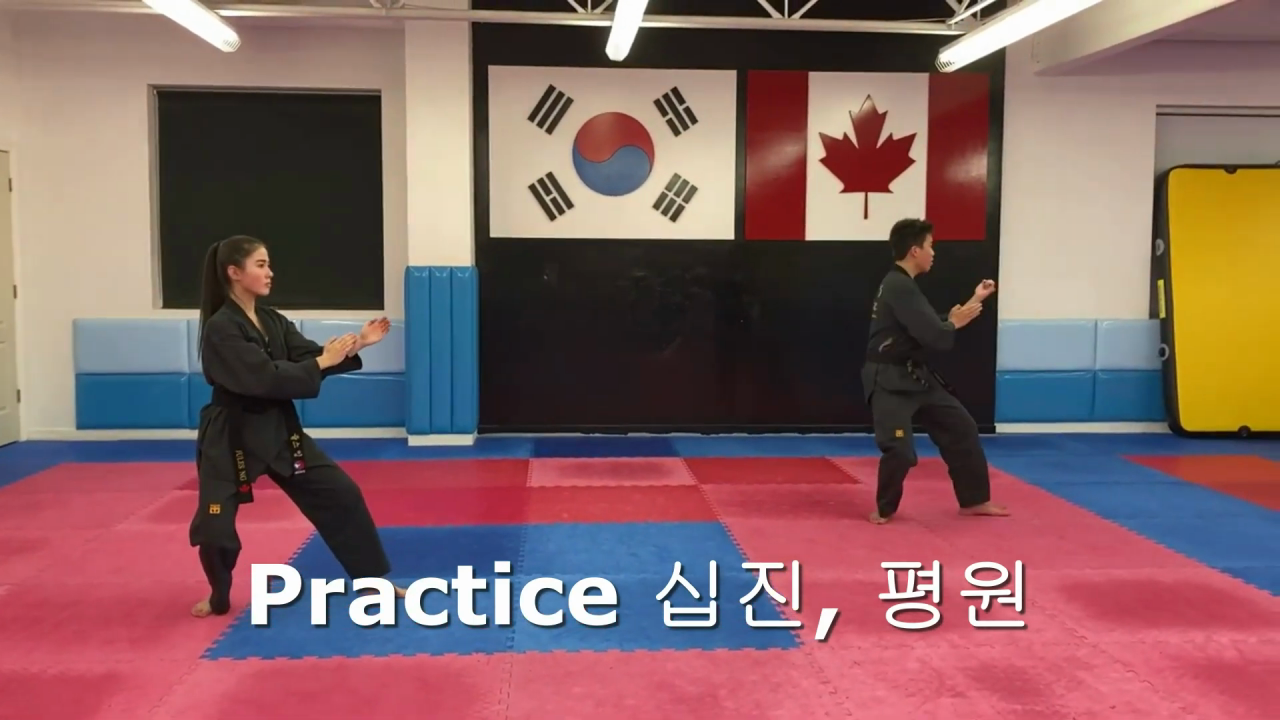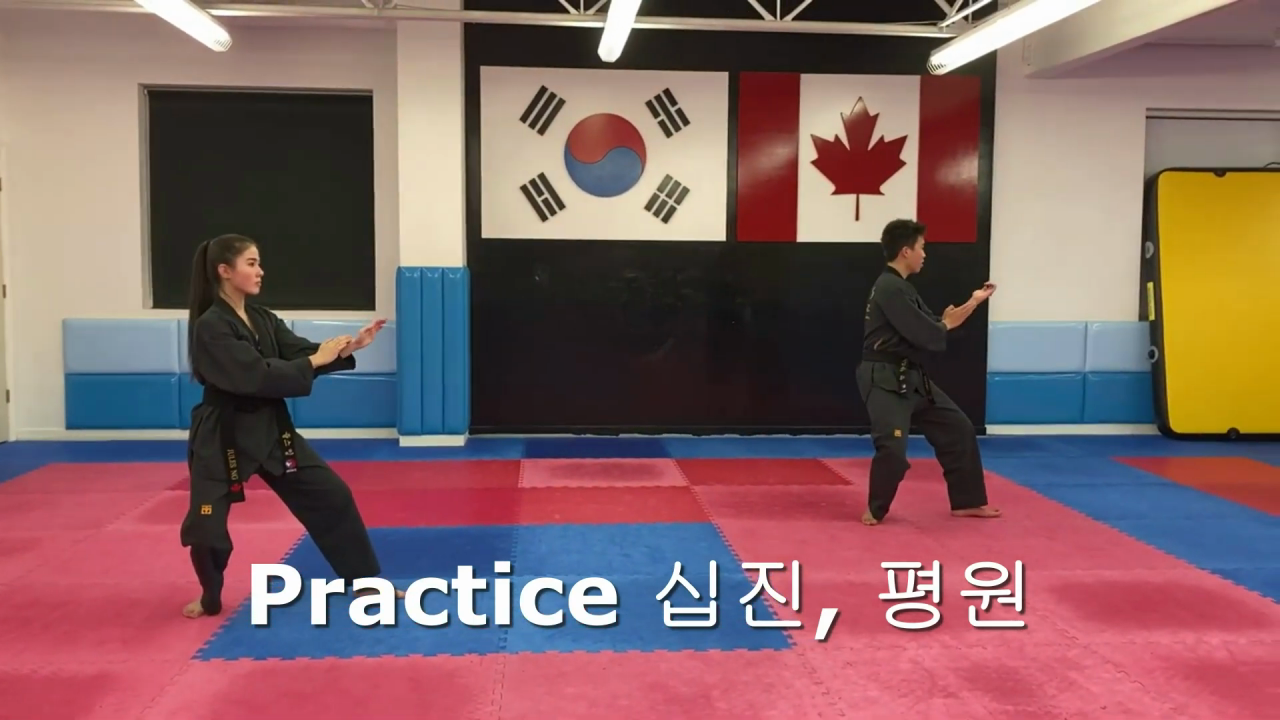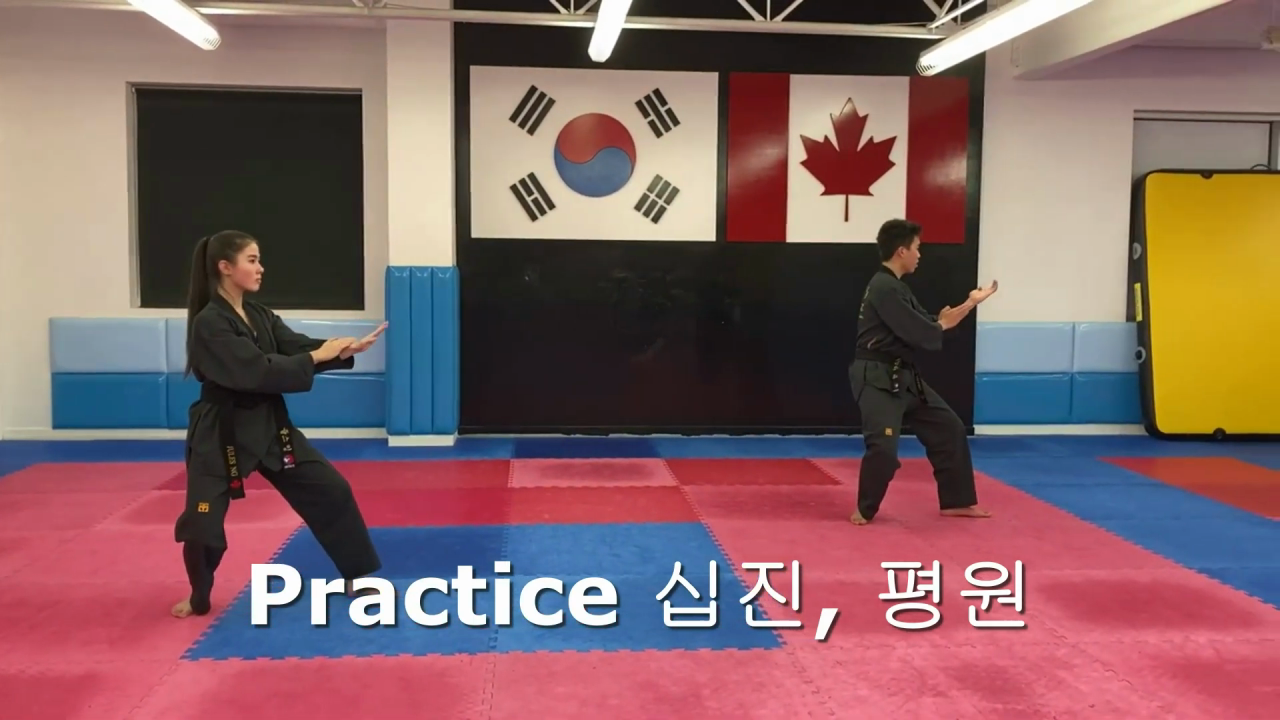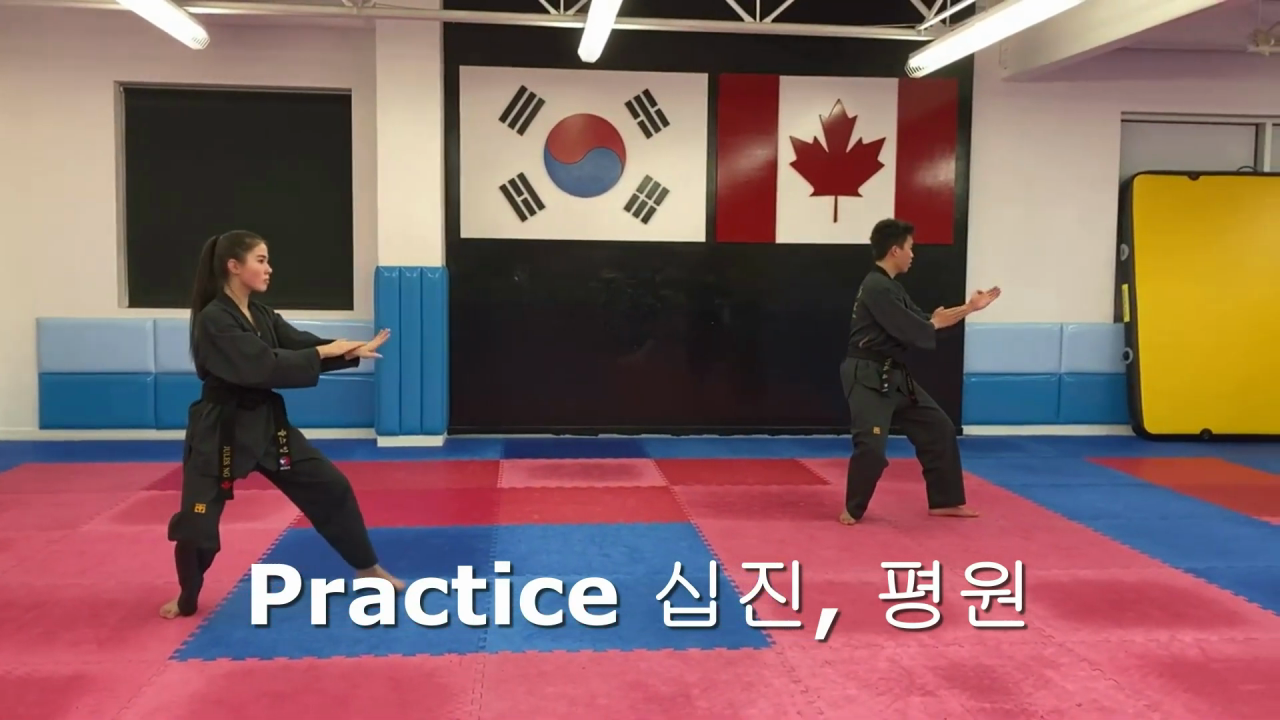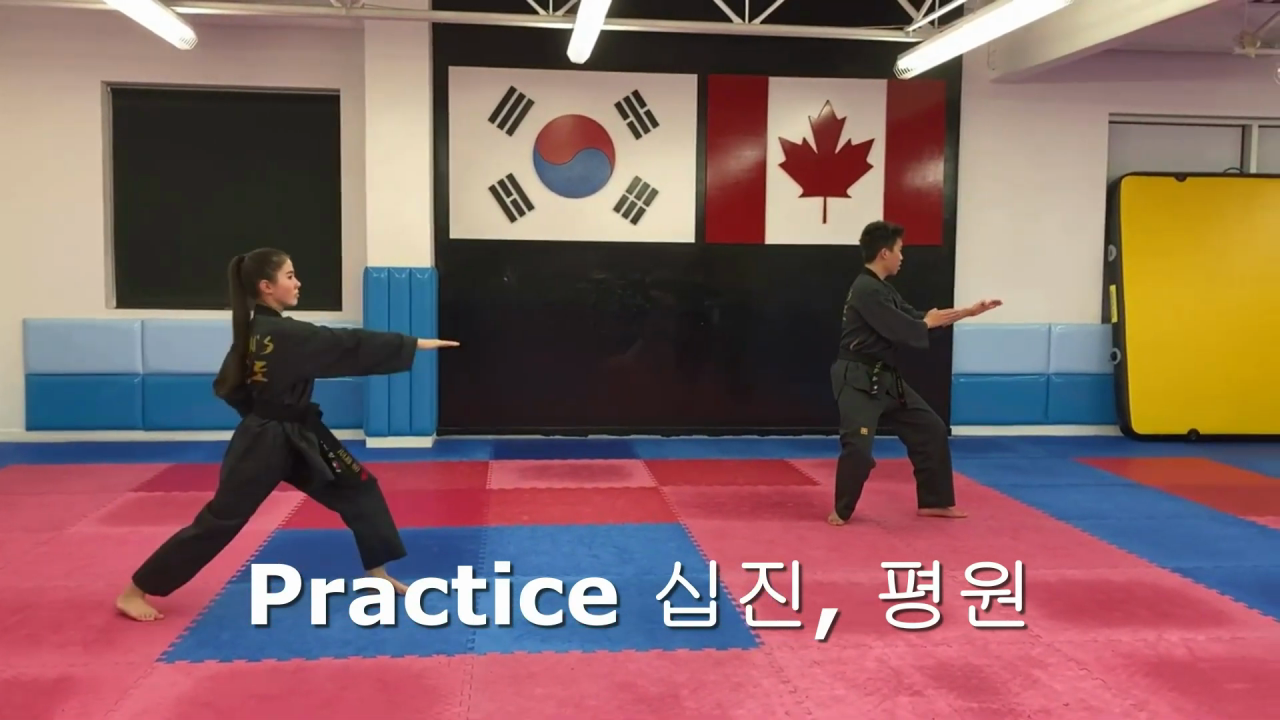
dt=0.4s
person 1, frame 1
left shoulder: (273, 321)
right shoulder: (221, 328)
left elbow: (310, 357)
right elbow: (265, 378)
left wrist: (356, 344)
right wrist: (323, 361)
left hip: (279, 429)
right hip: (231, 435)
left knee: (341, 494)
right knee: (215, 524)
left ankle: (371, 578)
right ankle: (219, 596)
person 1, frame 2
left shoulder: (263, 319)
right shoulder: (210, 327)
left elbow: (299, 353)
right elbow: (255, 376)
left wrist: (347, 347)
right wrist: (316, 360)
left hip: (271, 428)
right hip: (223, 435)
left knee: (330, 494)
right knee: (206, 524)
left ankle: (363, 580)
right ankle: (210, 597)
person 1, frame 3
left shoulder: (259, 316)
right shoulder: (210, 323)
left elbow: (297, 347)
right elbow: (256, 372)
left wrist: (344, 349)
right wrist: (317, 358)
left hip: (269, 423)
right hip: (222, 430)
left knee: (330, 490)
right knee: (203, 522)
left ankle: (356, 578)
right ankle: (199, 597)
person 1, frame 4
left shoulder: (262, 315)
right shoulder: (215, 319)
left elbow: (303, 346)
right elbow: (261, 368)
left wrist: (348, 349)
right wrist: (323, 353)
left hip: (266, 423)
right hip: (221, 429)
left knee: (330, 487)
right knee: (197, 519)
left ankle: (369, 570)
right ankle: (186, 598)
person 1, frame 5
left shoulder: (257, 332)
right shoulder: (285, 334)
left elbow: (229, 387)
right elbow: (351, 346)
left wrist: (269, 407)
right wrist: (416, 344)
left hip: (296, 437)
right hip: (267, 443)
left knee: (360, 489)
right knee: (219, 522)
left ankle: (377, 574)
right ankle: (136, 592)
person 2, frame 1
left shoulder: (905, 286)
right shoulder: (898, 287)
left elbow: (934, 327)
right elbow: (935, 335)
left wrist: (975, 301)
right wrist: (955, 323)
left hip: (914, 377)
right hip: (888, 379)
left knee: (961, 429)
right knee: (900, 448)
left ankle: (973, 500)
right ankle: (885, 507)
person 2, frame 2
left shoulder: (900, 287)
right shoulder: (890, 289)
left elbow: (930, 326)
right elbow: (927, 335)
left wrist: (974, 301)
right wrist: (947, 323)
left hip: (910, 377)
right hip: (885, 379)
left knee: (959, 430)
right knee: (893, 447)
left ankle: (967, 502)
right ankle: (875, 509)
person 2, frame 3
left shoulder: (896, 287)
right shoulder: (884, 289)
left elbow: (926, 324)
right elbow: (921, 334)
left wrist: (971, 302)
right wrist: (942, 324)
left hip: (902, 376)
right hip: (877, 378)
left knee: (949, 429)
right knee: (884, 446)
left ankle: (956, 501)
right ankle: (865, 509)
person 2, frame 4
left shoulder: (890, 287)
right shoulder: (877, 288)
left elbow: (920, 321)
right elbow: (914, 331)
left wrist: (970, 307)
right wrist: (935, 323)
left hip: (893, 375)
right hip: (868, 377)
left knee: (939, 429)
right knee: (872, 445)
left ankle: (945, 501)
right ankle: (853, 509)
person 2, frame 5
left shoulder: (881, 288)
right shoulder: (867, 290)
left elbow: (913, 318)
right elbow: (905, 330)
left wrist: (969, 311)
right wrist: (928, 323)
left hip: (883, 377)
right hip: (857, 378)
left knee: (930, 430)
right knee: (858, 446)
left ankle: (933, 502)
right ankle: (842, 510)
